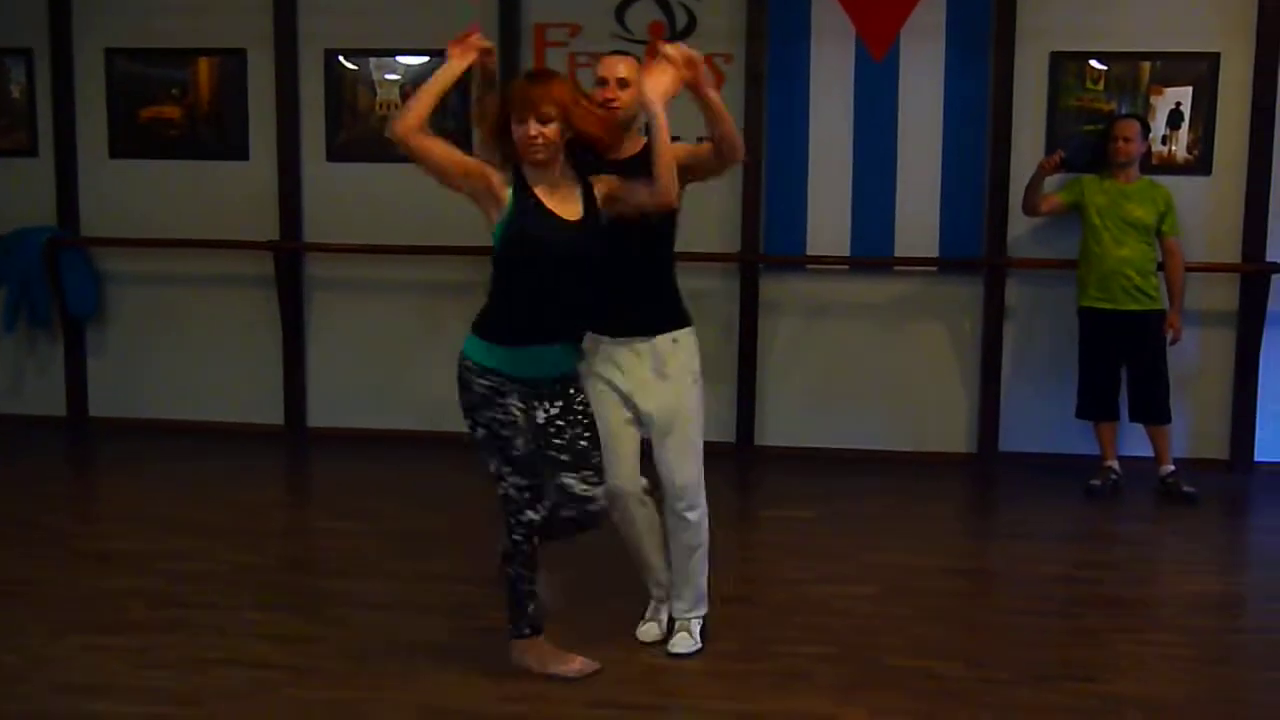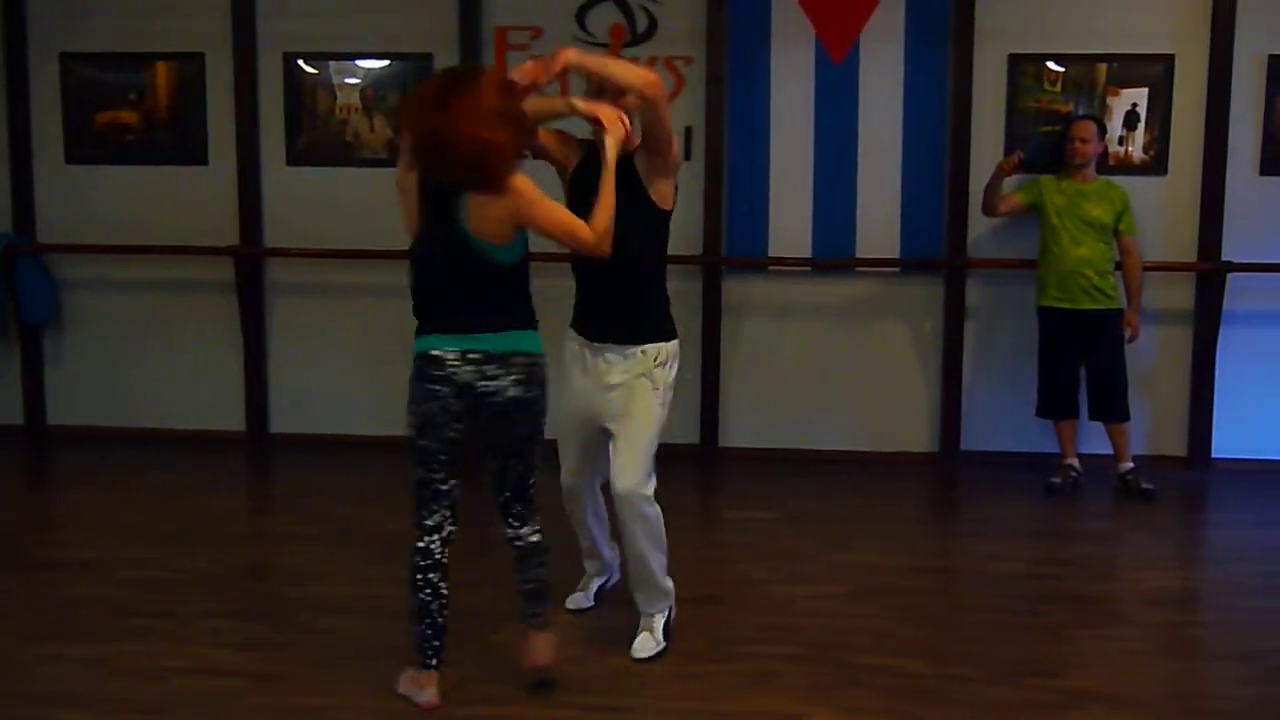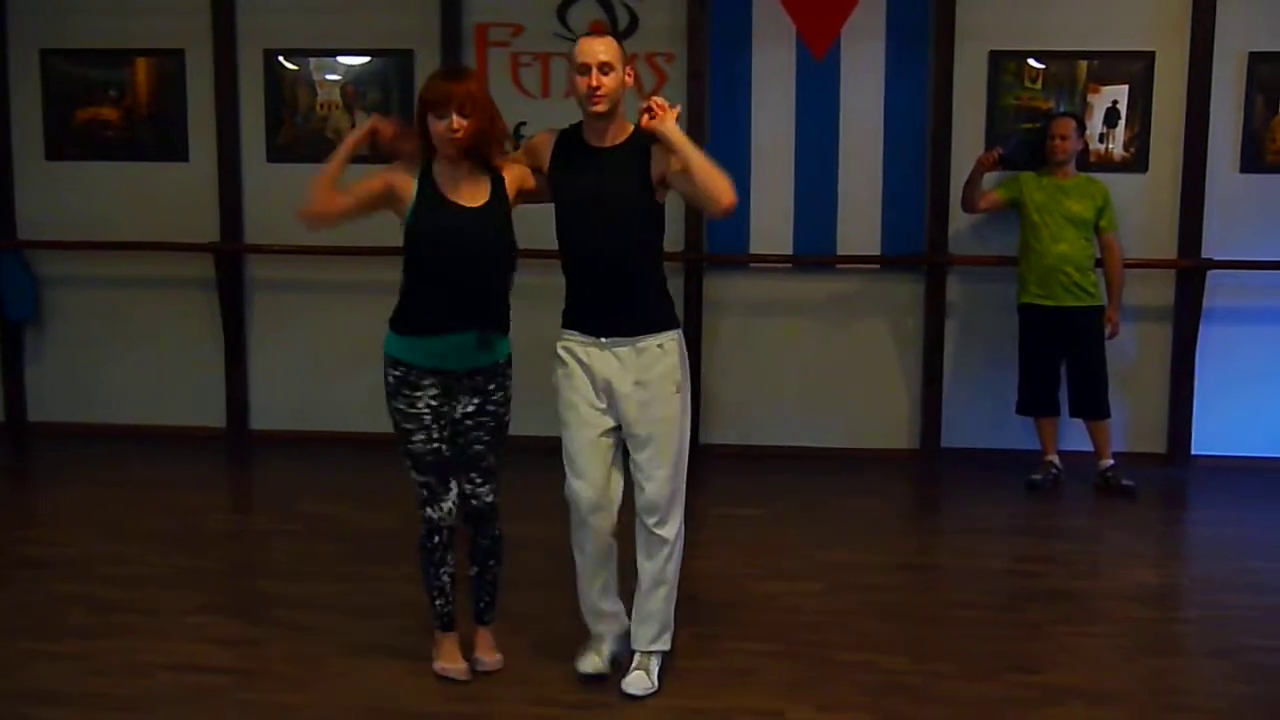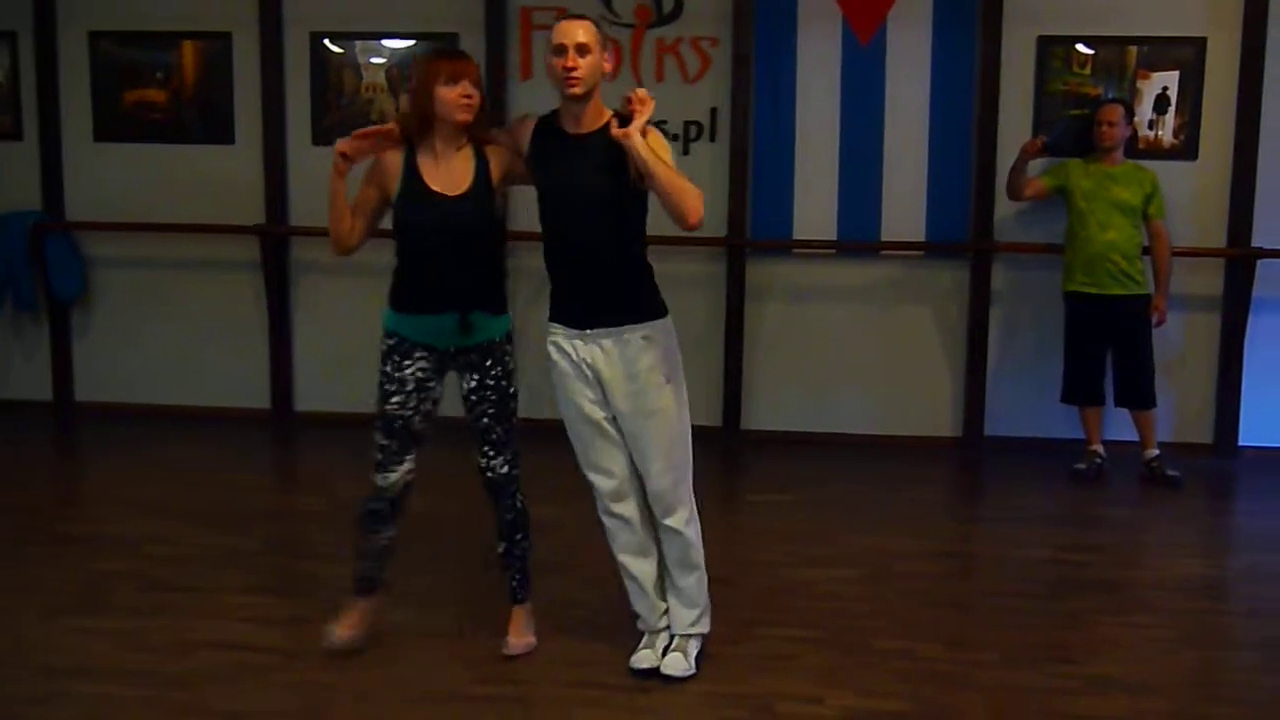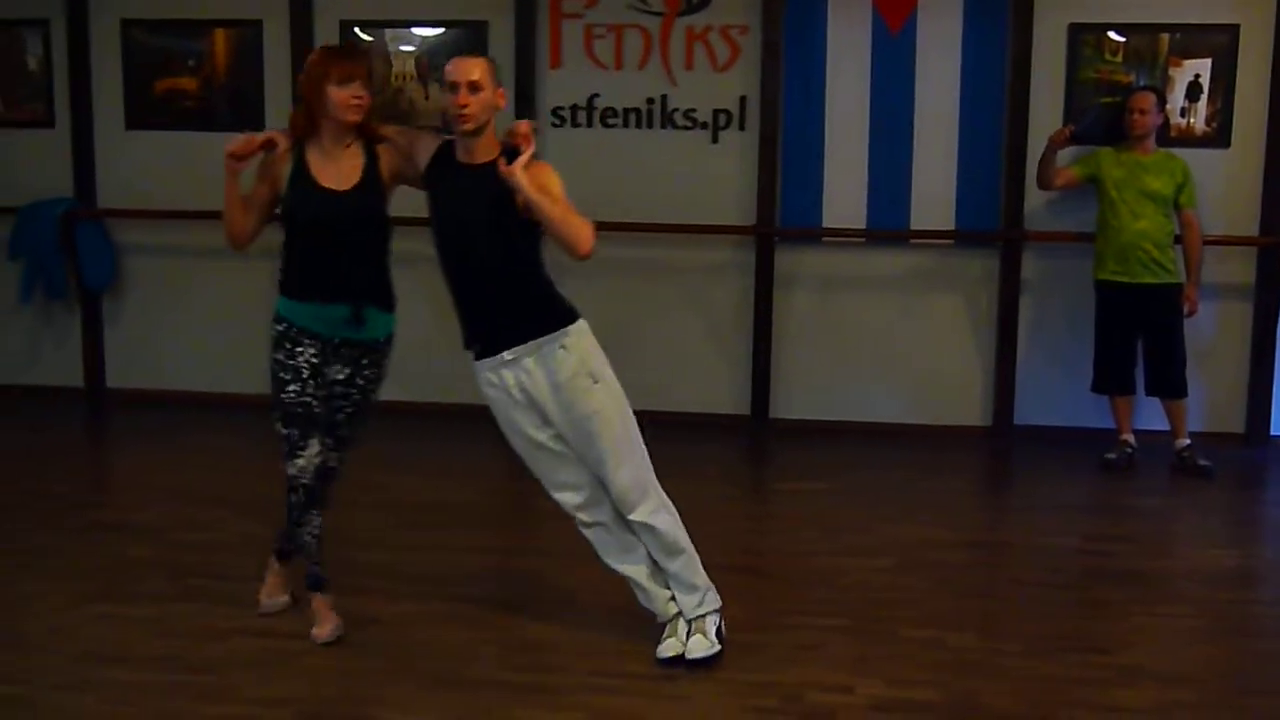
dt=0.5s
person 1, frame 1
left shoulder: (667, 163)
right shoulder: (571, 161)
left elbow: (730, 153)
left wrist: (702, 90)
left hip: (662, 344)
right hip: (596, 347)
left knee: (682, 487)
right knee: (622, 484)
left ankle: (689, 610)
right ankle: (660, 589)
person 1, frame 2
left shoulder: (655, 160)
right shoulder: (575, 157)
left elbow: (650, 86)
left wrist: (574, 59)
left hip: (645, 354)
right hip: (584, 348)
left knee: (629, 484)
right knee: (575, 480)
left ankle: (656, 610)
right ankle: (600, 568)
person 1, frame 3
left shoulder: (656, 151)
right shoulder: (548, 149)
left elbow: (723, 202)
left wrist: (671, 135)
left hip: (652, 346)
right hip: (580, 347)
left knee: (658, 502)
right knee: (587, 497)
left ankle: (650, 644)
right ankle: (604, 625)
person 1, frame 4
left shoulder: (638, 135)
right shoulder: (530, 135)
left elbow: (691, 214)
left wrist: (634, 143)
right wrist: (397, 135)
left hip: (640, 335)
right hip: (569, 339)
left knee: (668, 489)
right knee: (612, 489)
left ankle: (690, 624)
right ankle: (655, 620)
person 1, frame 5
left shoulder: (527, 171)
right shoulder: (431, 158)
left elbow: (581, 243)
left wrist: (520, 181)
left hip: (559, 345)
right hip: (496, 365)
left knee: (632, 484)
right knee: (580, 497)
left ankle: (701, 604)
right ankle: (670, 610)
person 2, frame 1
left shoulder: (598, 193)
right shoulder: (496, 185)
left elbow: (665, 198)
right elbow: (406, 131)
left wrist: (657, 112)
right wrist: (456, 65)
left hip: (559, 378)
right hip: (491, 374)
left knee: (590, 499)
right knee: (528, 510)
right ankle: (526, 638)
person 2, frame 2
left shoulder: (417, 181)
right shoulder: (510, 193)
left elbow: (413, 133)
right elbow: (598, 242)
left wrist: (462, 85)
right wrist: (610, 151)
left hip: (440, 374)
right hip: (516, 372)
left knee: (433, 522)
right knee: (517, 505)
left ankle: (427, 672)
right ankle: (538, 634)
person 2, frame 3
left shoulder: (508, 178)
right shoulder: (407, 180)
right elbow: (315, 211)
right wrist: (353, 143)
left hip: (486, 365)
right hip: (416, 365)
left knee: (483, 501)
right knee: (439, 504)
left ankle: (484, 624)
right ankle: (446, 630)
person 2, frame 4
left shoulder: (495, 162)
right shoulder: (393, 162)
right elbow: (345, 242)
right wrist: (340, 171)
left hip: (485, 340)
right hip: (411, 338)
left knee: (502, 476)
right knee: (392, 476)
left ankle: (521, 606)
right ankle: (362, 601)
person 2, frame 5
left shoulder: (384, 158)
right shoulder: (286, 155)
right elbow: (239, 238)
right wrist: (234, 172)
left hip: (370, 329)
right hip: (300, 327)
left knee: (329, 462)
right knee: (305, 463)
left ankle: (281, 559)
right ankle: (320, 596)
person 3, frame 1
left shoulder: (1159, 195)
right shoulder: (1086, 187)
left elbow: (1173, 255)
right elbow: (1033, 208)
left wrist: (1176, 310)
right wrist: (1040, 175)
left hip: (1146, 310)
right hip: (1097, 309)
left knee: (1153, 393)
right knee: (1100, 392)
left ankle: (1167, 471)
right ankle: (1110, 467)
person 3, frame 2
left shoulder: (1115, 195)
right shoulder: (1044, 187)
left elbow: (1130, 254)
right elbow: (992, 208)
left wrist: (1133, 308)
right wrist: (998, 176)
left hip: (1104, 308)
right hip: (1056, 308)
left knee: (1112, 391)
right knee: (1059, 391)
left ankle: (1126, 468)
right ankle: (1070, 465)
person 3, frame 3
left shoulder: (1096, 191)
right shoulder: (1024, 184)
left elbow: (1111, 250)
right elbow: (972, 205)
left wrist: (1114, 305)
right wrist: (978, 172)
left hip: (1084, 306)
right hip: (1036, 305)
left knee: (1092, 389)
right knee: (1040, 388)
left ankle: (1106, 466)
right ankle: (1050, 462)
person 3, frame 4
left shoulder: (1144, 178)
right shoulder: (1071, 171)
left elbow: (1159, 238)
right elbow: (1018, 193)
left wrist: (1162, 293)
right wrist: (1022, 160)
left hip: (1131, 294)
right hip: (1083, 293)
left knee: (1139, 378)
right knee: (1085, 377)
left ankle: (1152, 456)
right ankle: (1095, 451)
person 3, frame 5
left shoulder: (1176, 167)
right shoulder: (1102, 160)
left elbow: (1191, 227)
right elbow: (1049, 183)
left wrist: (1193, 283)
right wrist: (1051, 150)
left hip: (1163, 283)
right hip: (1114, 282)
left knee: (1170, 368)
right knee: (1116, 366)
left ankle: (1182, 446)
right ankle: (1126, 442)
